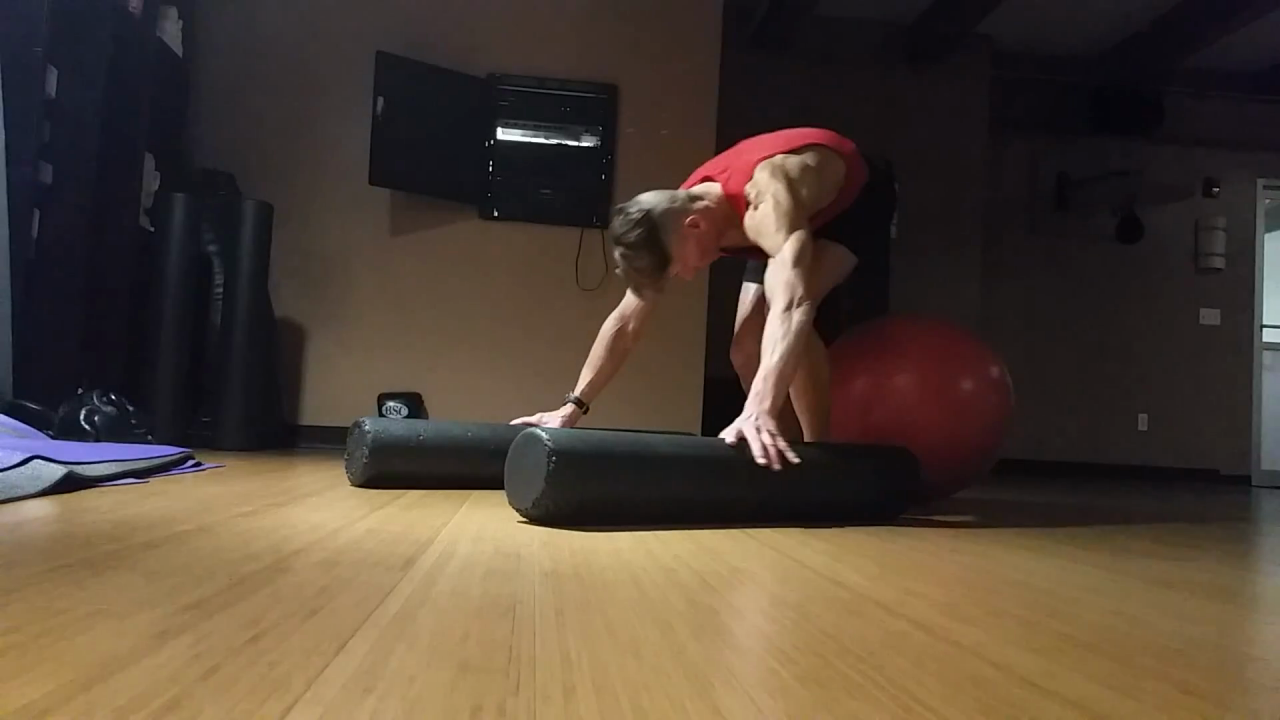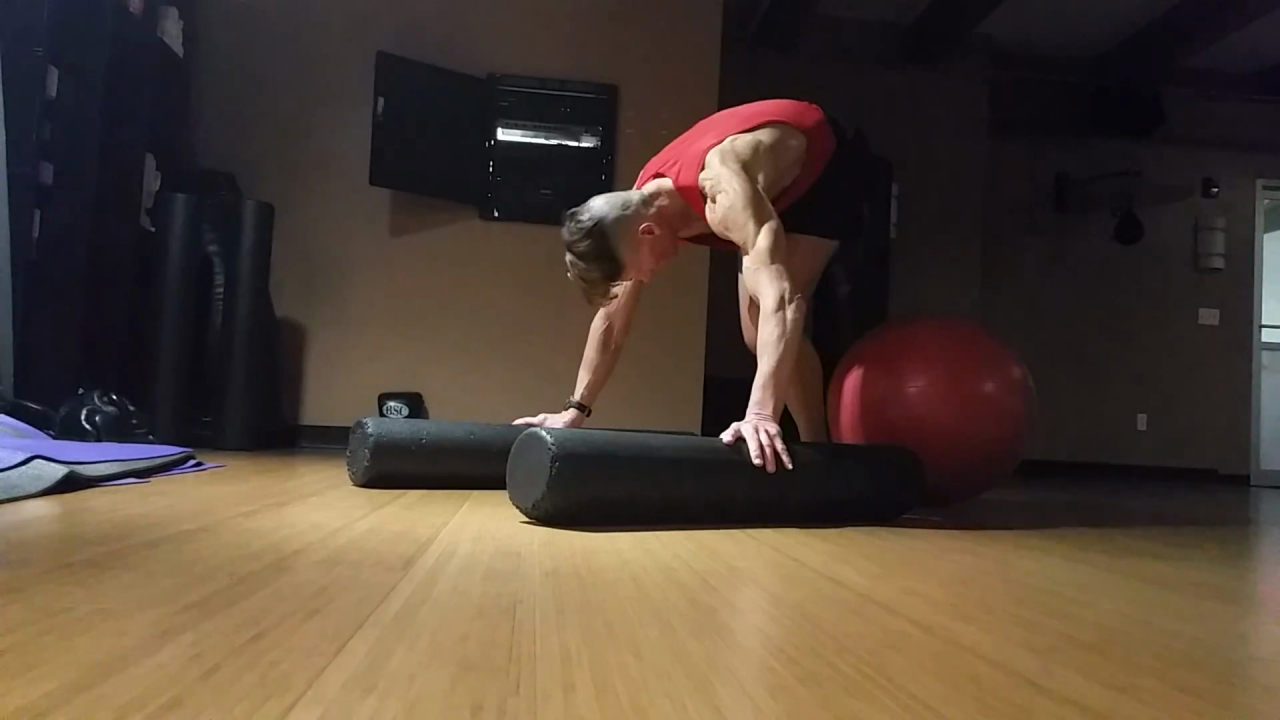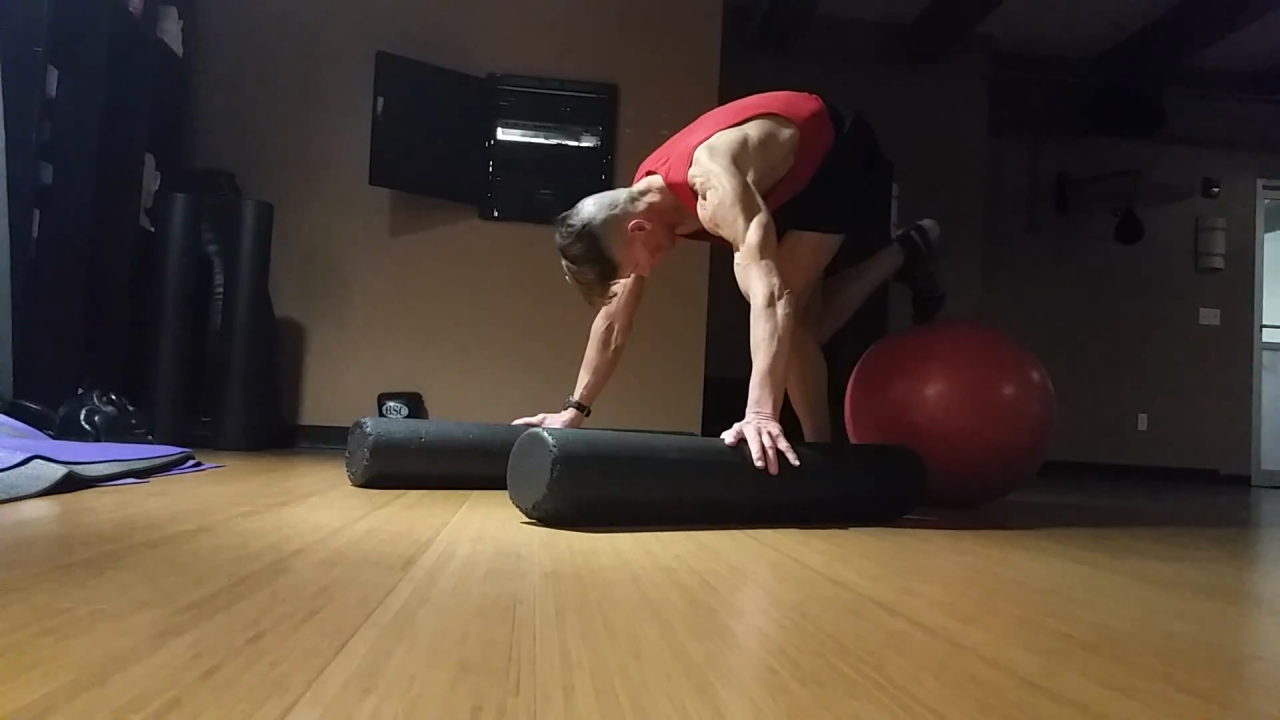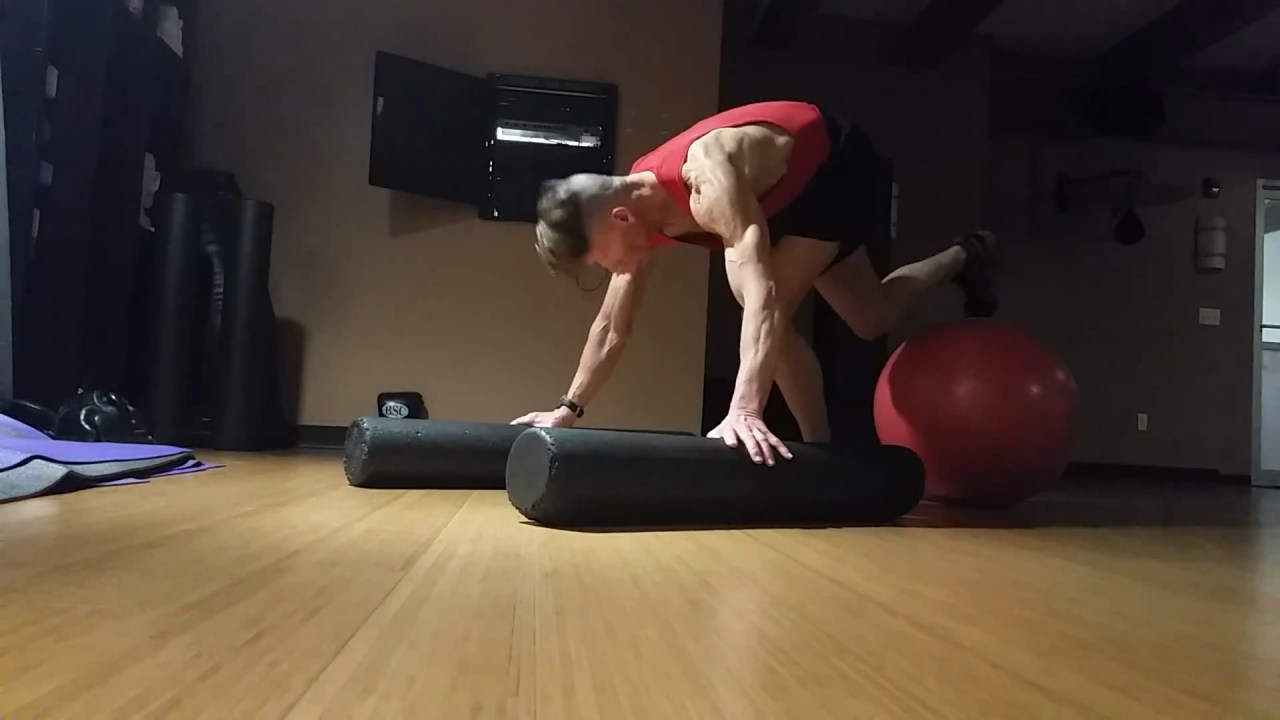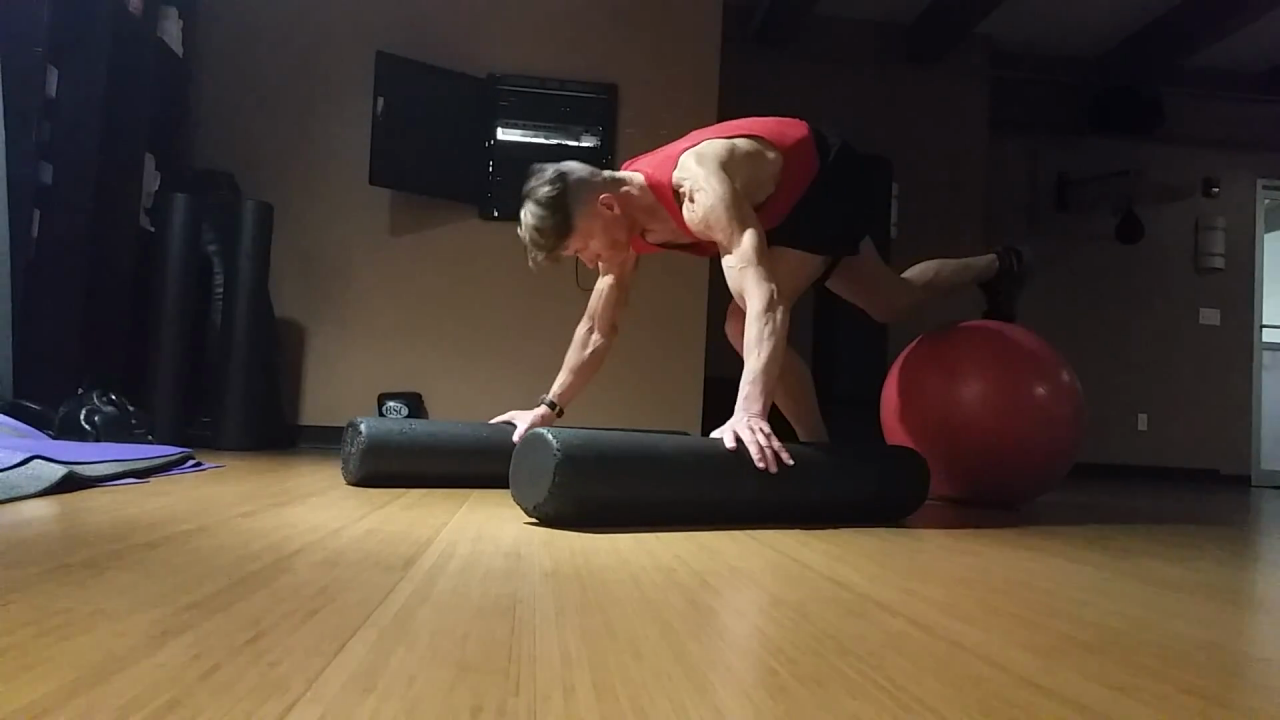
dt=0.5s
person 1, frame 1
left shoulder: (763, 204)
right shoulder: (676, 216)
left elbow: (791, 304)
right elbow: (626, 321)
left wrist: (758, 413)
right wrist: (574, 407)
left hip: (856, 196)
right hip: (798, 214)
left knee: (784, 306)
right knee: (747, 356)
right ankle: (789, 450)
person 1, frame 2
left shoulder: (724, 195)
right shoulder: (639, 208)
left elbow: (782, 299)
right elbow: (612, 321)
left wrist: (761, 415)
right wrist: (575, 411)
left hip: (827, 163)
right hip: (779, 177)
left knee: (772, 317)
right knee: (760, 338)
person 1, frame 3
left shoulder: (712, 189)
right shoulder: (636, 203)
left elbow: (769, 295)
right elbow: (613, 321)
left wrist: (760, 413)
right wrist: (575, 410)
left hip: (838, 157)
right hip: (786, 178)
left knee: (784, 308)
right knee: (805, 329)
right ankle: (902, 254)
person 1, frame 4
left shoulder: (707, 184)
right shoulder: (631, 204)
left elbow: (761, 296)
right elbow: (612, 326)
left wrist: (744, 411)
right wrist: (568, 409)
left hip: (835, 165)
right hip: (789, 187)
left knee: (768, 313)
right knee: (872, 320)
right ankle: (962, 258)
person 1, frame 5
left shoulder: (698, 190)
right shoulder: (624, 215)
left elbow: (764, 300)
right elbow: (598, 328)
left wrist: (749, 412)
right wrist: (549, 408)
left hip: (826, 177)
right hip: (781, 204)
left knee: (744, 324)
right knee: (891, 302)
left ankle: (821, 451)
right ankle: (995, 268)
